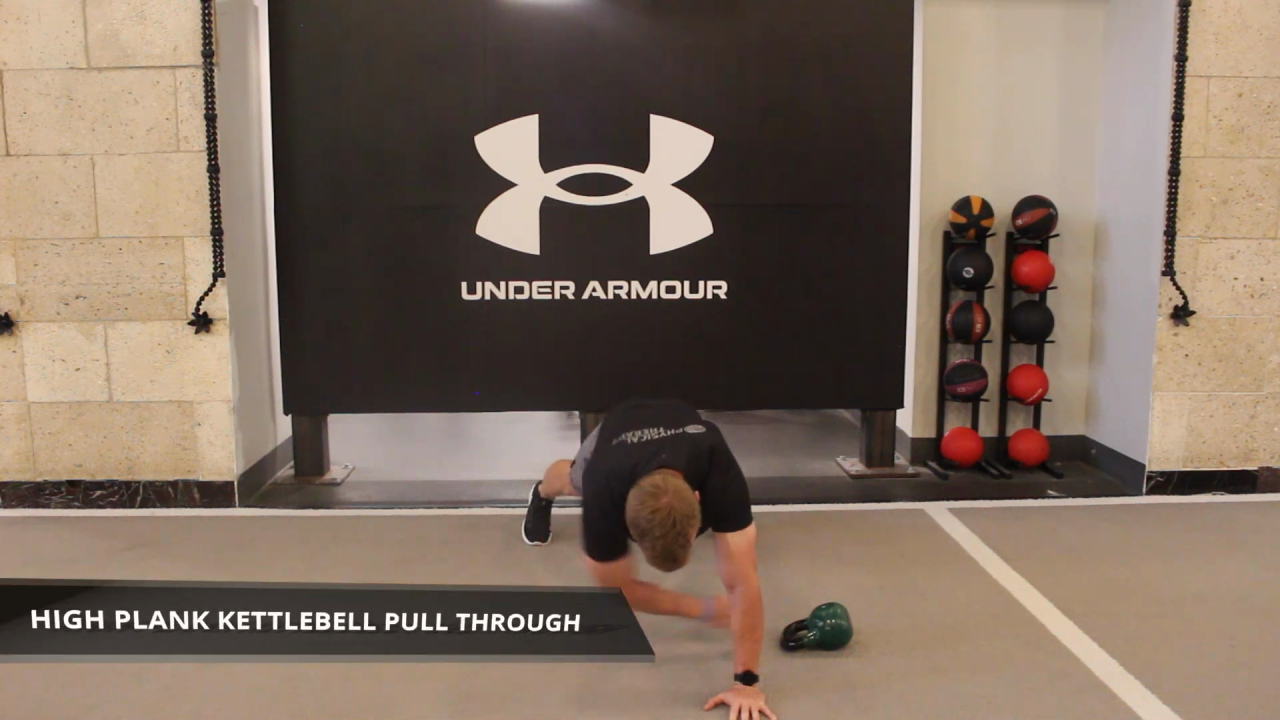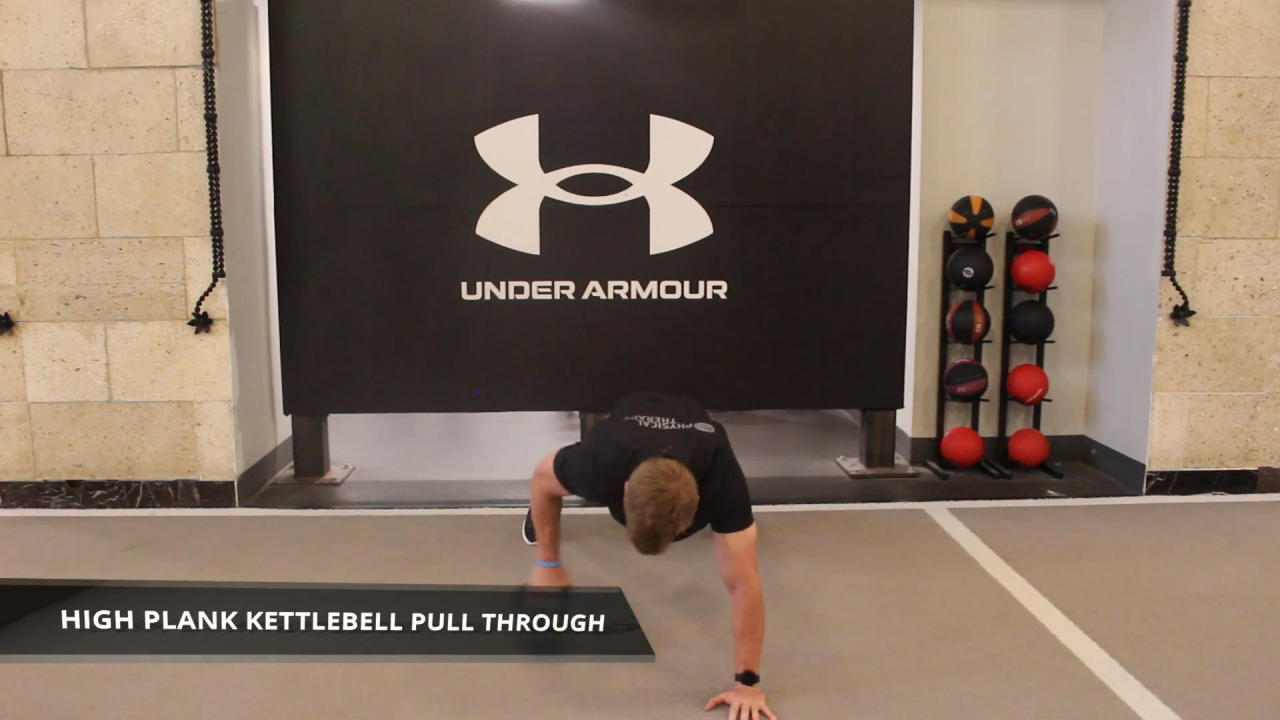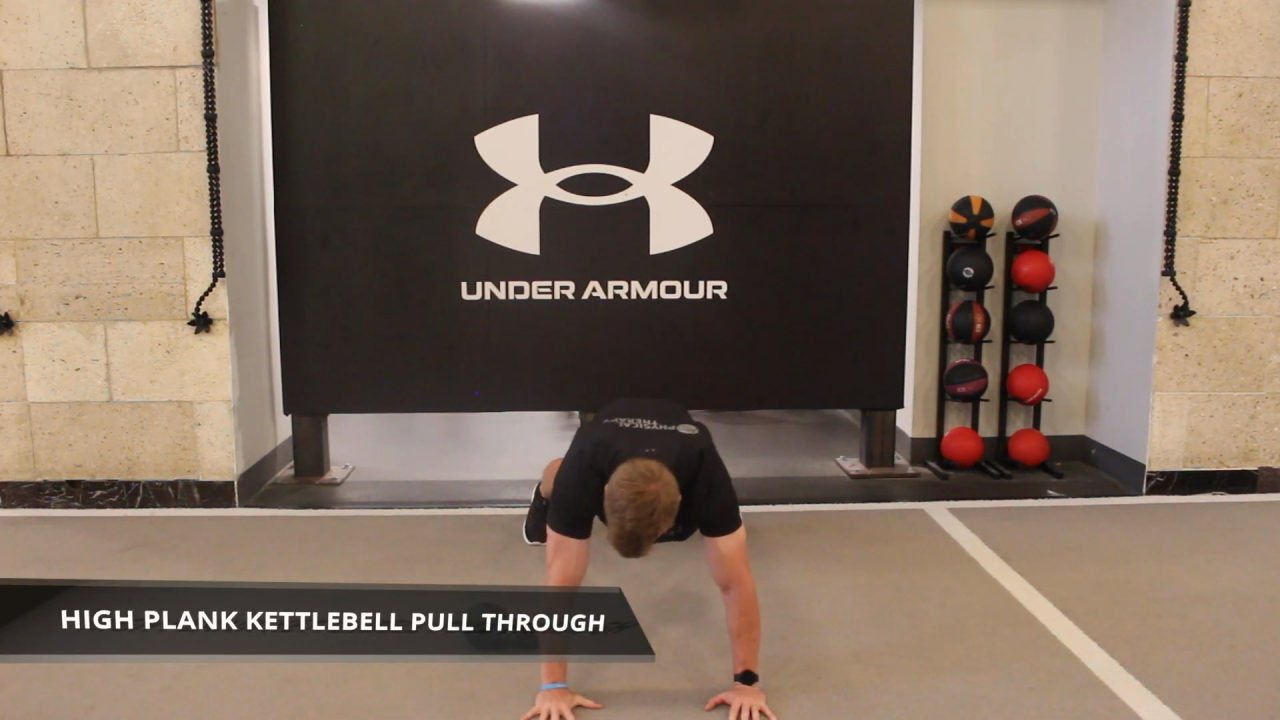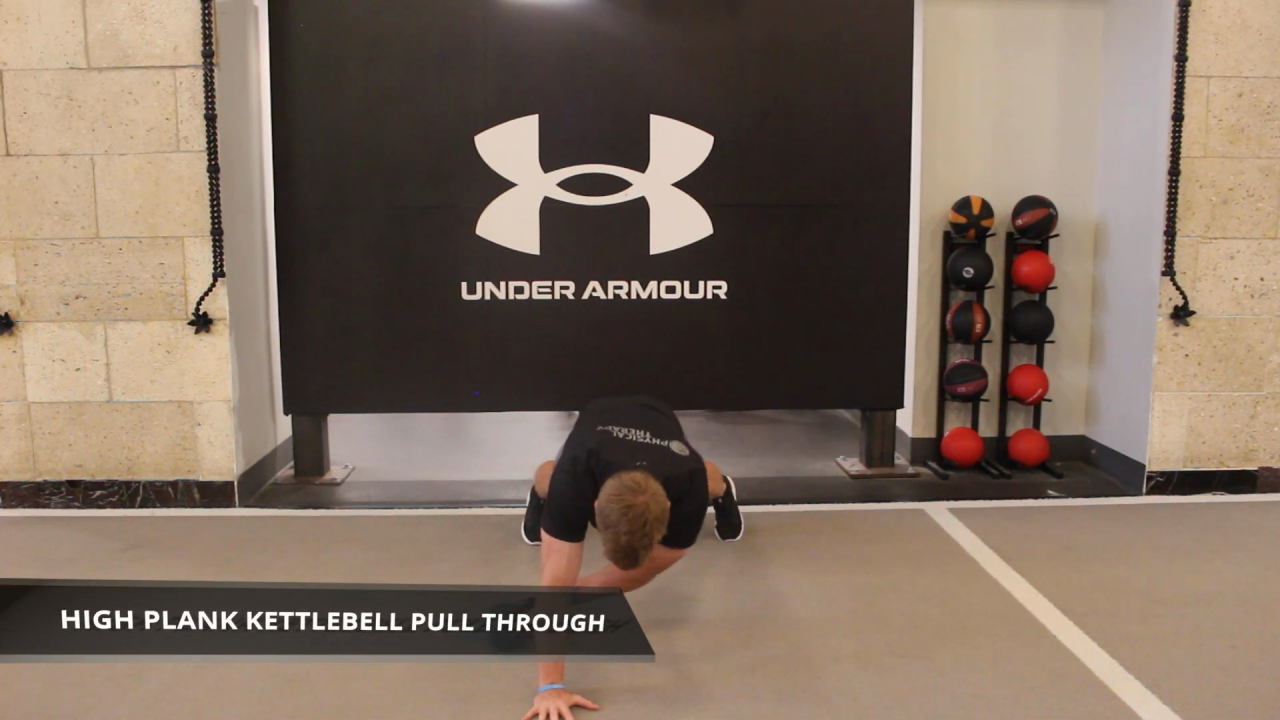
dt=1s
person 1, frame 1
left shoulder: (719, 475)
right shoulder: (605, 493)
left elbow: (741, 582)
right elbow: (617, 588)
left wrist: (746, 681)
right wrist: (706, 610)
left hip: (686, 446)
right knee: (570, 482)
right ankle: (542, 493)
person 1, frame 2
left shoulder: (721, 477)
right shoulder: (602, 459)
left elbow: (743, 582)
right elbow: (544, 477)
left wrist: (747, 681)
right wrist: (547, 563)
left hip: (693, 440)
right knee: (564, 477)
person 1, frame 3
left shoulder: (704, 476)
right shoulder: (582, 472)
left elbow: (735, 582)
right elbow: (562, 580)
left wrist: (746, 680)
right wrist: (553, 685)
left hip: (678, 446)
right hip: (608, 441)
right ankle: (545, 493)
person 1, frame 4
left shoulder: (687, 487)
right shoulder: (574, 480)
left elbow: (641, 572)
right elbow: (557, 580)
right wrist: (550, 685)
left ankle: (721, 489)
right ankle: (541, 493)
